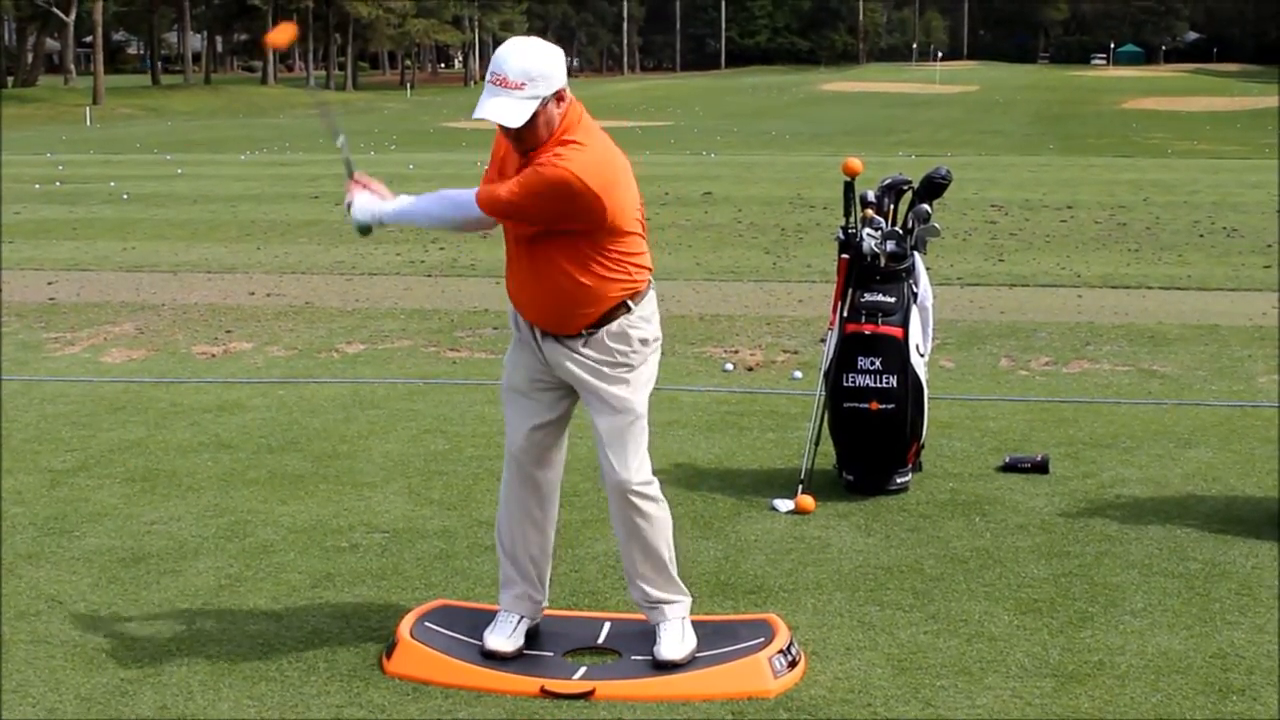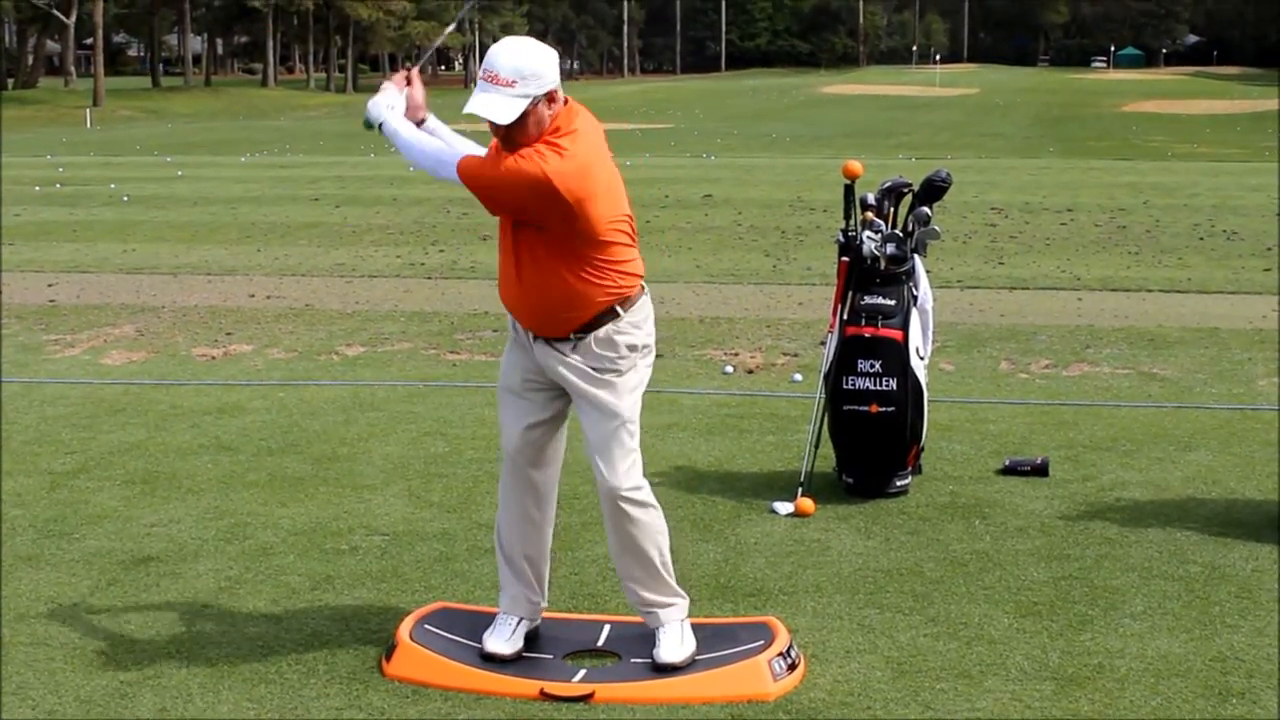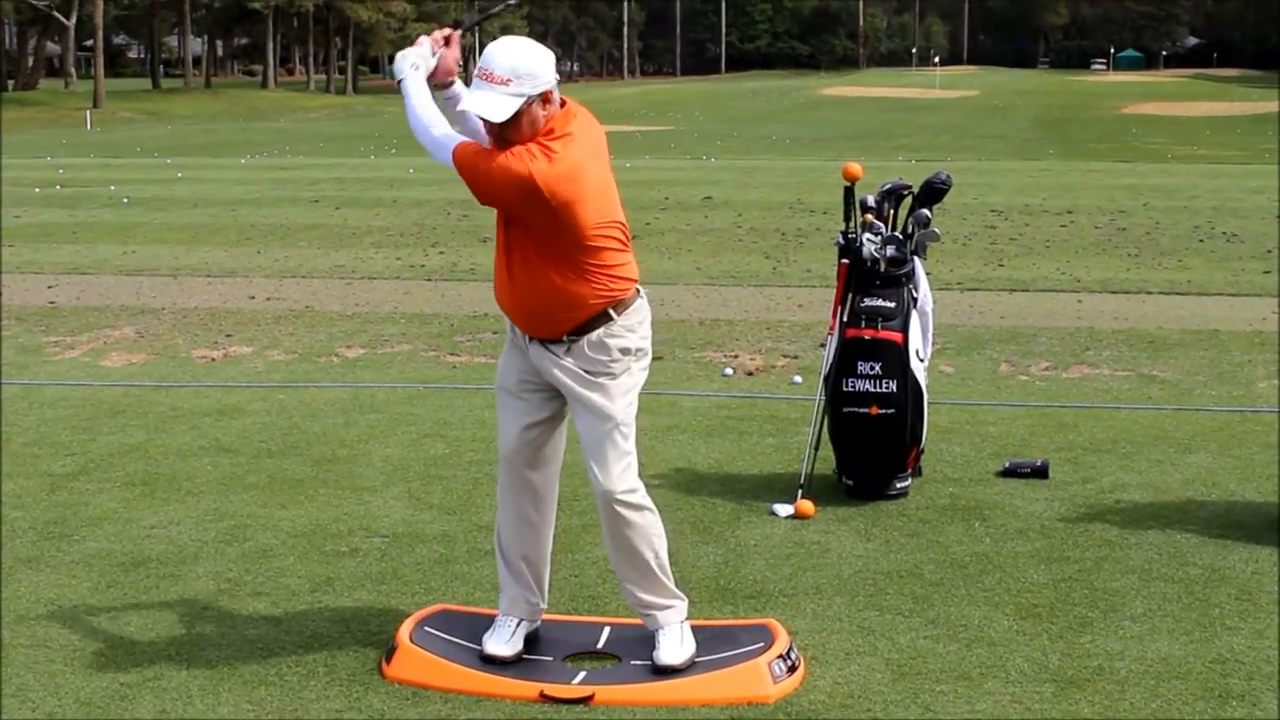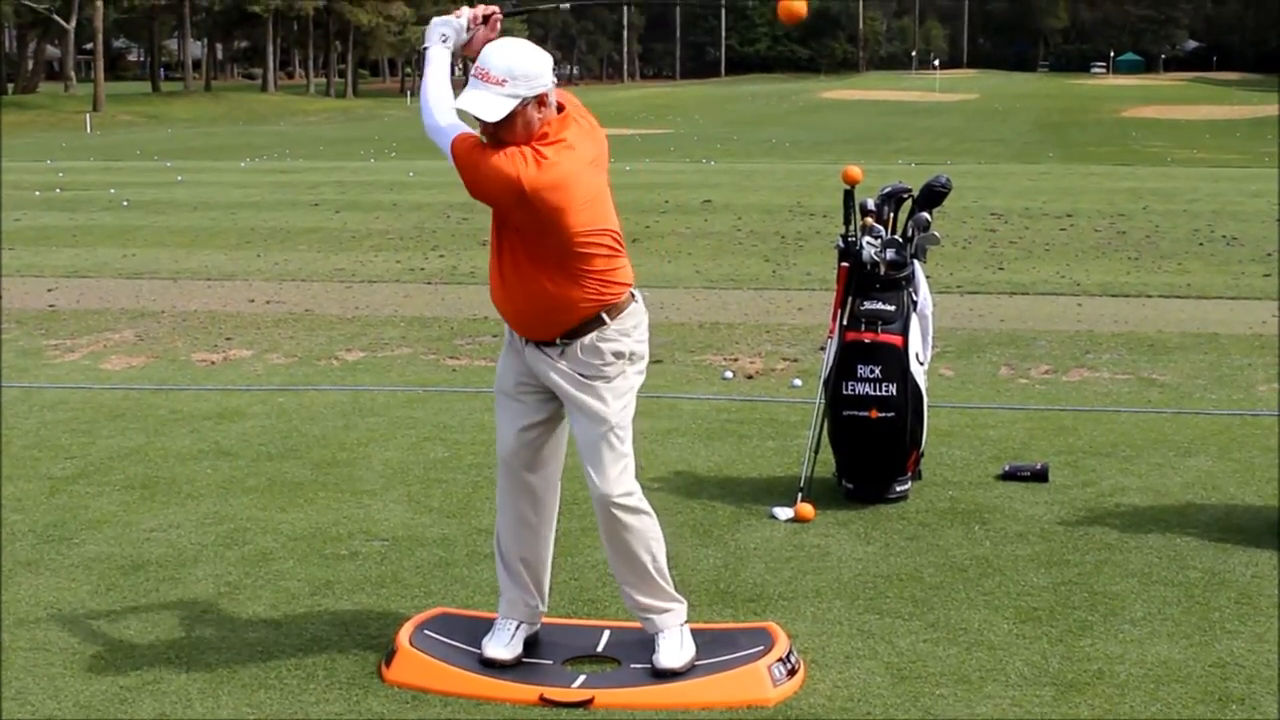
dt=0.1s
person 1, frame 1
left shoulder: (575, 169)
right shoulder: (519, 133)
left elbow: (473, 208)
right elbow: (483, 207)
left wrist: (385, 211)
right wrist: (395, 203)
left hip: (610, 336)
right hip: (535, 330)
left knee: (626, 476)
right knee: (525, 462)
left ankle: (668, 608)
right ankle: (520, 603)
person 1, frame 2
left shoulder: (548, 173)
right shoulder: (561, 119)
left elbow: (447, 169)
right elbow: (488, 162)
left wrist: (390, 118)
right wrist: (422, 120)
left hip: (603, 340)
right hip: (532, 332)
left knee: (618, 480)
right knee: (521, 466)
left ankle: (665, 612)
right ankle: (519, 606)
person 1, frame 3
left shoulder: (534, 173)
right shoulder: (567, 120)
left elbow: (444, 147)
right elbow: (493, 146)
left wrist: (413, 72)
right wrist: (448, 85)
left hip: (599, 342)
right hip: (529, 336)
left knee: (614, 483)
right knee: (520, 467)
left ankle: (666, 615)
right ankle: (520, 608)
person 1, frame 4
left shoulder: (520, 177)
right shoulder: (567, 112)
left elbow: (438, 126)
right elbow: (479, 118)
left hip: (598, 345)
right hip: (529, 338)
left knee: (611, 487)
right knee: (519, 470)
left ankle: (665, 617)
right ankle: (519, 612)
